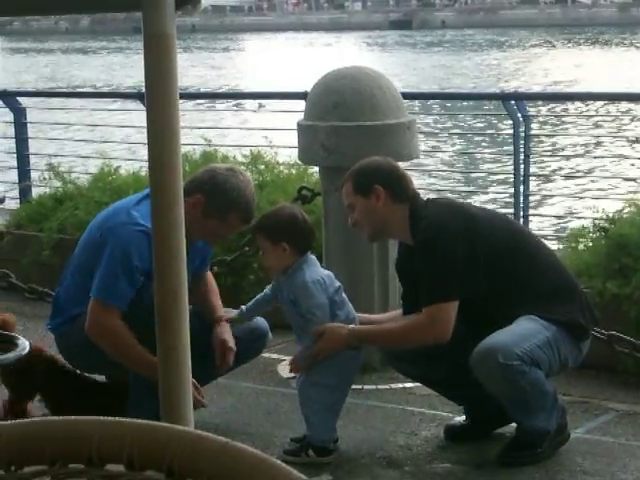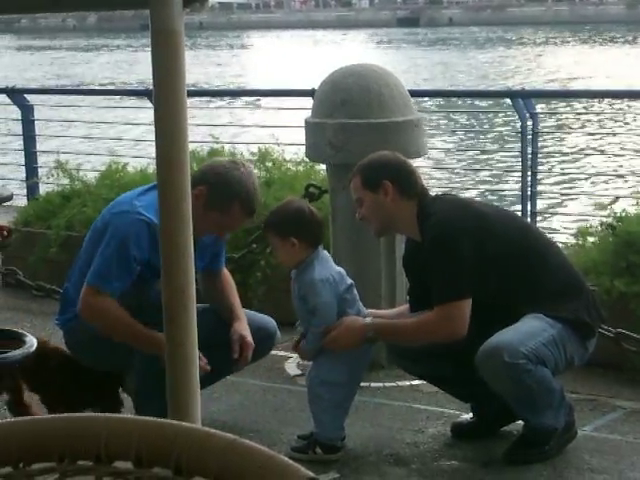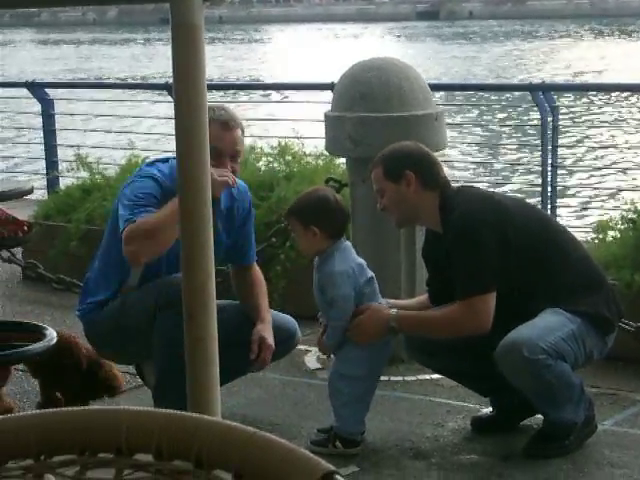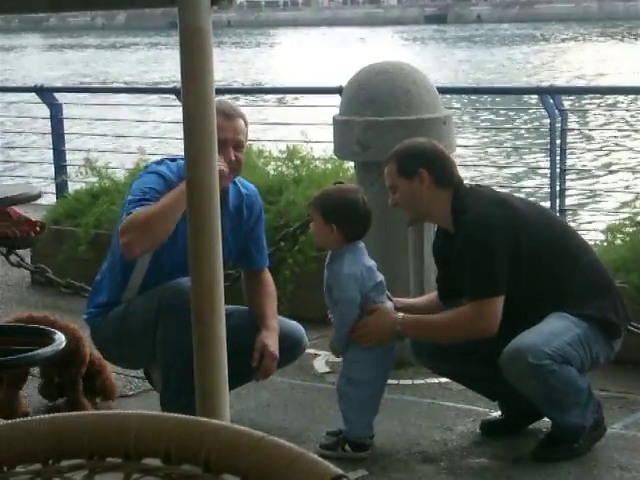
dt=0.4s
person 1, frame 1
left shoulder: (441, 227)
right shoulder: (413, 243)
left elbow: (436, 327)
right elbow: (416, 317)
left wrist: (352, 336)
right wrist: (352, 320)
left hip: (556, 321)
right hip: (495, 321)
left knee: (495, 356)
right knee: (398, 344)
left ankle: (547, 423)
right ankle: (488, 407)
person 1, frame 2
left shoulder: (450, 224)
right shoulder: (420, 240)
left elbow: (451, 324)
right elbow: (422, 312)
left wrist: (368, 330)
right wrist: (360, 316)
left hip: (562, 318)
right hip: (502, 318)
left knee: (501, 355)
right knee: (405, 343)
left ankle: (555, 420)
right ankle: (495, 405)
person 1, frame 3
left shoulder: (473, 217)
right shoulder: (440, 232)
left elbow: (476, 317)
right elbow: (441, 302)
left wrist: (391, 320)
right wrist: (382, 307)
left hip: (581, 313)
right hip: (522, 312)
left knee: (520, 349)
right knee: (422, 339)
left ankle: (574, 414)
right ankle: (514, 399)
person 1, frame 4
left shoulder: (485, 218)
right shoulder: (449, 231)
left elbow: (484, 320)
right elbow: (450, 300)
left wrist: (398, 325)
right wrist: (394, 306)
left hip: (588, 317)
right hip: (529, 315)
left knee: (524, 356)
right knee: (429, 343)
left ankle: (583, 417)
right ankle: (521, 404)
person 2, frame 1
left shoulder: (197, 220)
right shoulder: (134, 230)
left elbow: (199, 277)
right elbow: (99, 323)
left wrist: (221, 323)
left hip: (148, 325)
left knee: (253, 334)
left ankle: (159, 391)
right ankle: (145, 419)
person 2, frame 2
left shoulder: (210, 219)
right shoulder: (137, 221)
left elbow: (214, 274)
right elbow: (91, 305)
left wrist: (238, 320)
right wrist: (164, 348)
left hip: (160, 321)
left knee: (263, 332)
left ankle: (165, 390)
right ankle: (152, 416)
person 2, frame 3
left shoulder: (237, 195)
right shoulder: (151, 182)
left elbow: (245, 268)
right elbow: (136, 250)
left wrist: (263, 322)
left hip: (179, 317)
right hip: (111, 318)
left knee: (284, 332)
right knee: (183, 287)
left ankle: (185, 383)
right ankle: (172, 411)
person 2, frame 4
left shoulder: (246, 198)
right shoulder: (159, 179)
left elbow: (257, 274)
right elbow: (130, 243)
left wrist: (269, 330)
right wrist: (191, 188)
left hip: (187, 320)
right hip: (119, 323)
left knee: (291, 338)
right knee: (184, 293)
left ankle: (194, 390)
right ankle: (179, 415)
person 3, frame 1
left shoulder: (306, 281)
right shoulder: (289, 274)
left elbow: (321, 323)
right elbow: (272, 295)
left wrist: (304, 355)
right wrist: (243, 314)
left knee: (315, 389)
right knee: (311, 388)
left ankle: (321, 445)
right ankle: (321, 435)
person 3, frame 2
left shoulder: (317, 278)
right shoulder: (309, 266)
left elbow: (325, 319)
left wrist: (308, 348)
right wrist: (303, 335)
left knee: (323, 386)
right knee: (319, 384)
left ankle: (328, 443)
right ankle: (329, 432)
person 3, frame 3
left shoulder: (337, 269)
right shoulder: (334, 254)
left elbow: (343, 310)
left wrist: (329, 342)
right wrist: (326, 330)
left knee: (344, 382)
right knee: (348, 382)
left ankle: (347, 437)
right ankle: (349, 426)
person 3, frame 4
left shoulder: (345, 269)
right shoulder: (350, 252)
left elbow: (348, 311)
left wrist: (337, 343)
right wrist: (339, 338)
left knee: (354, 386)
right knee: (357, 386)
left ankle: (356, 440)
right ankle: (359, 430)
